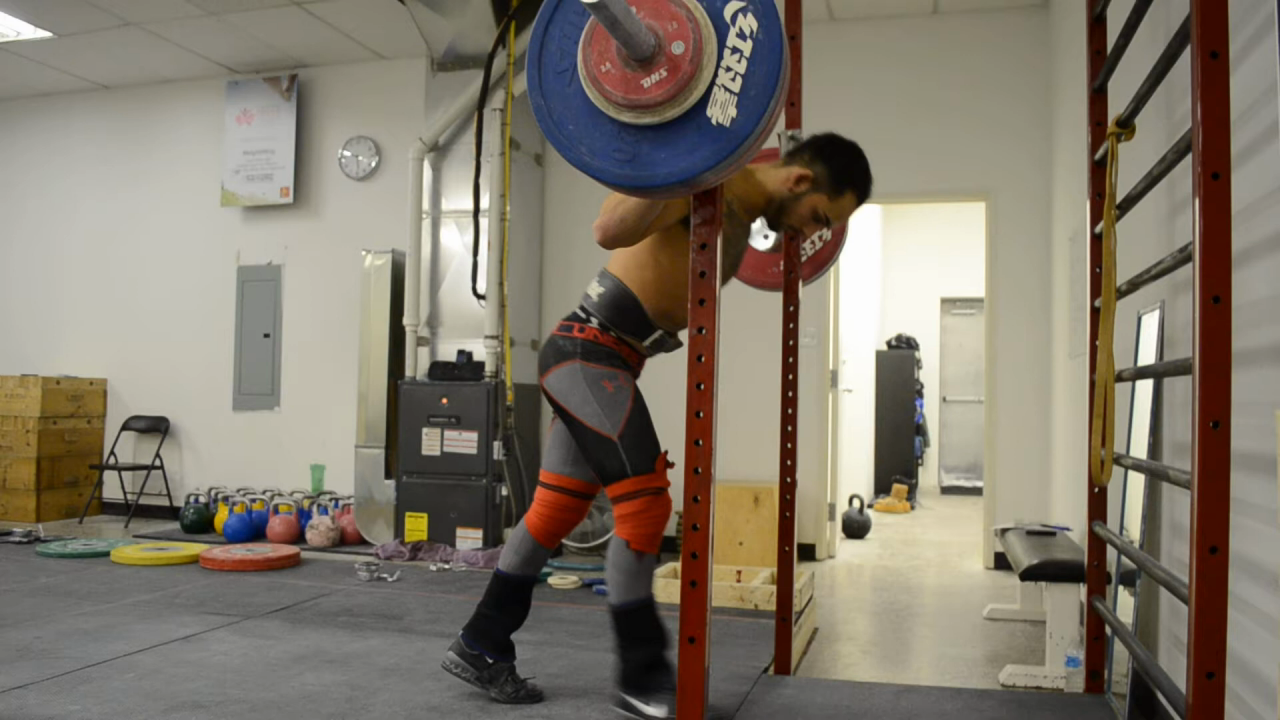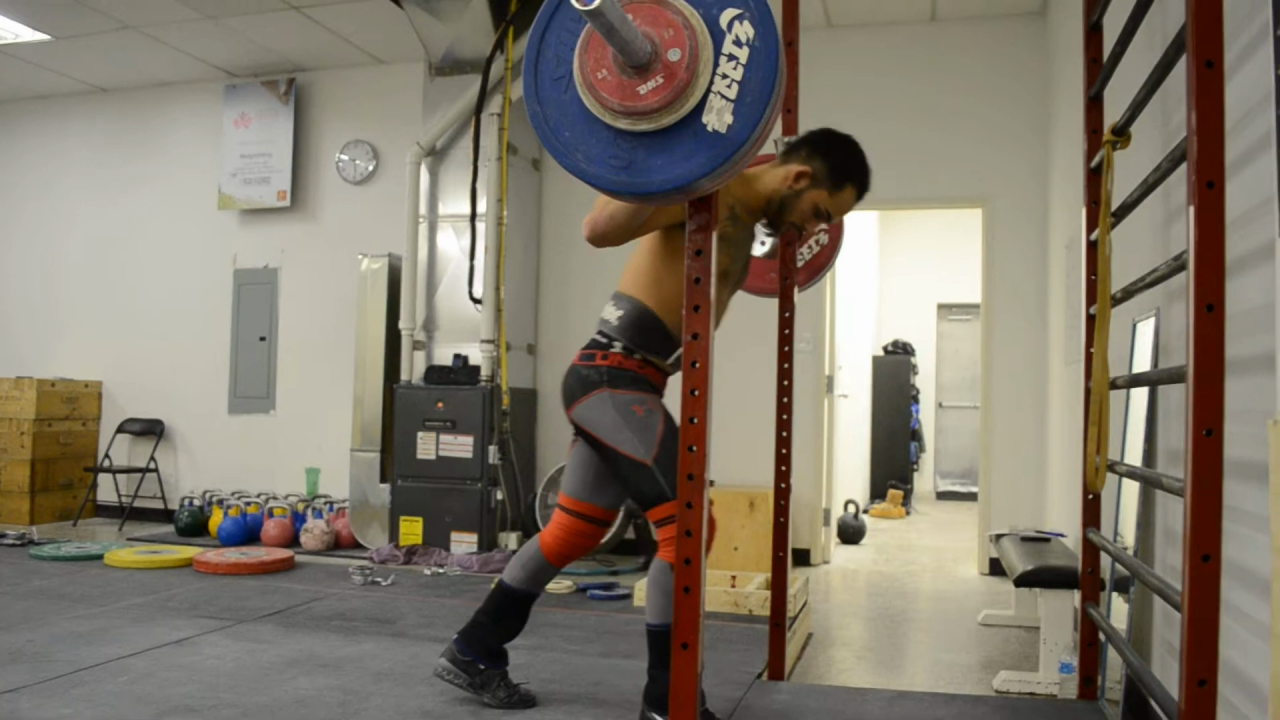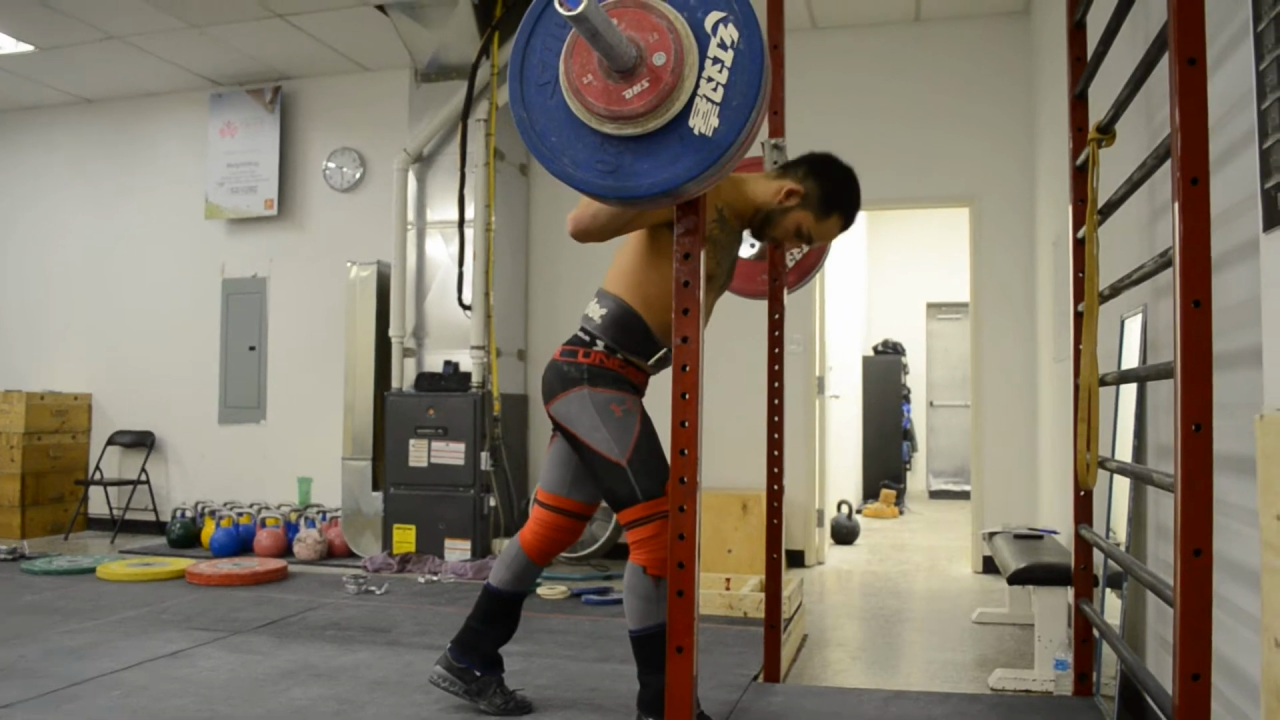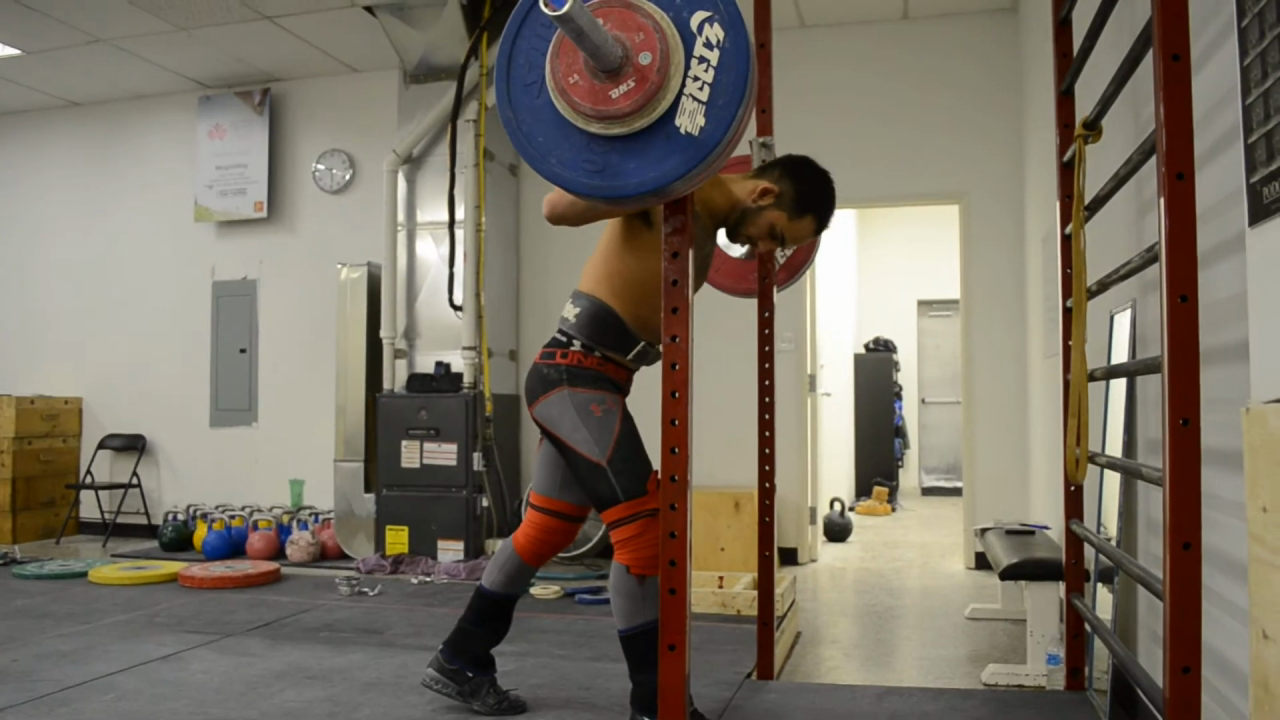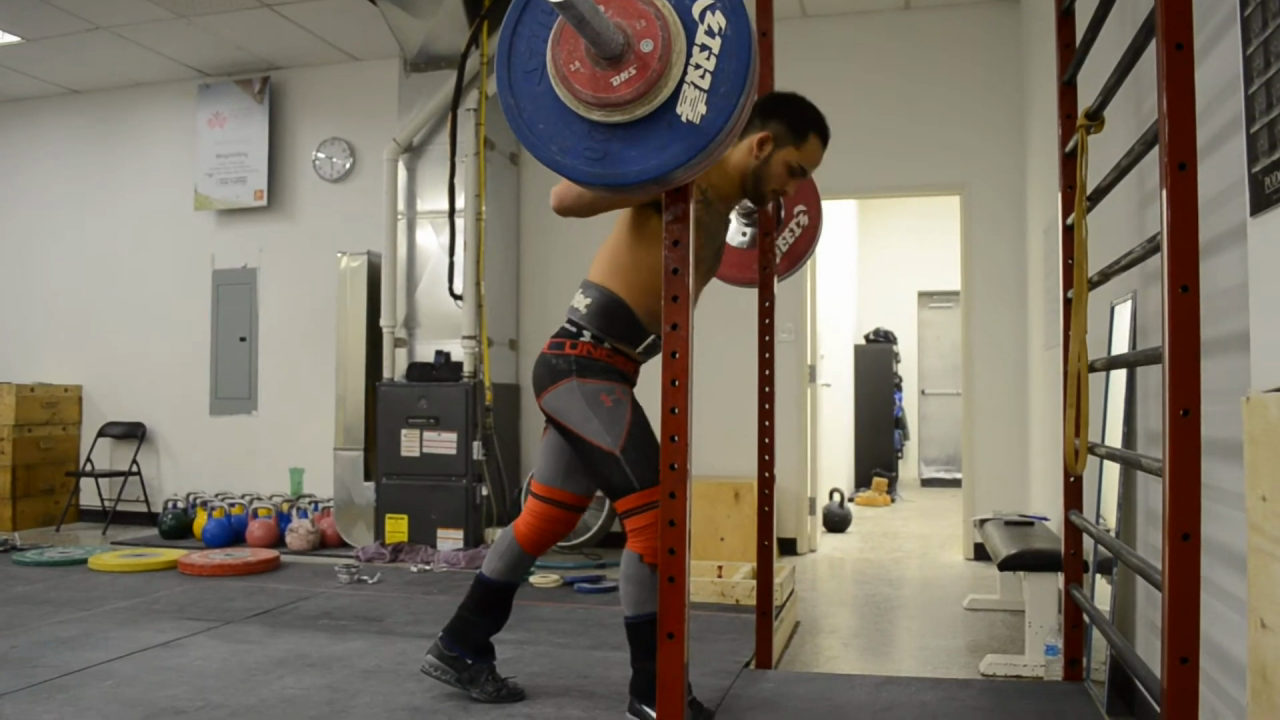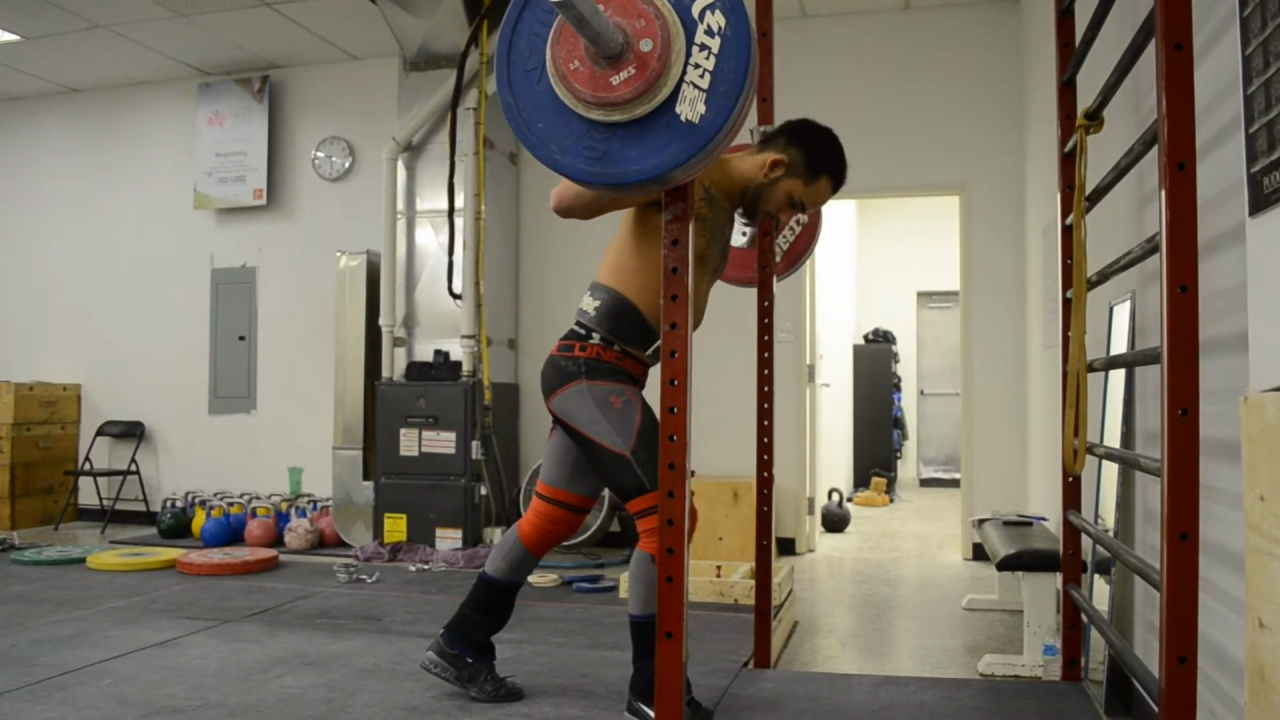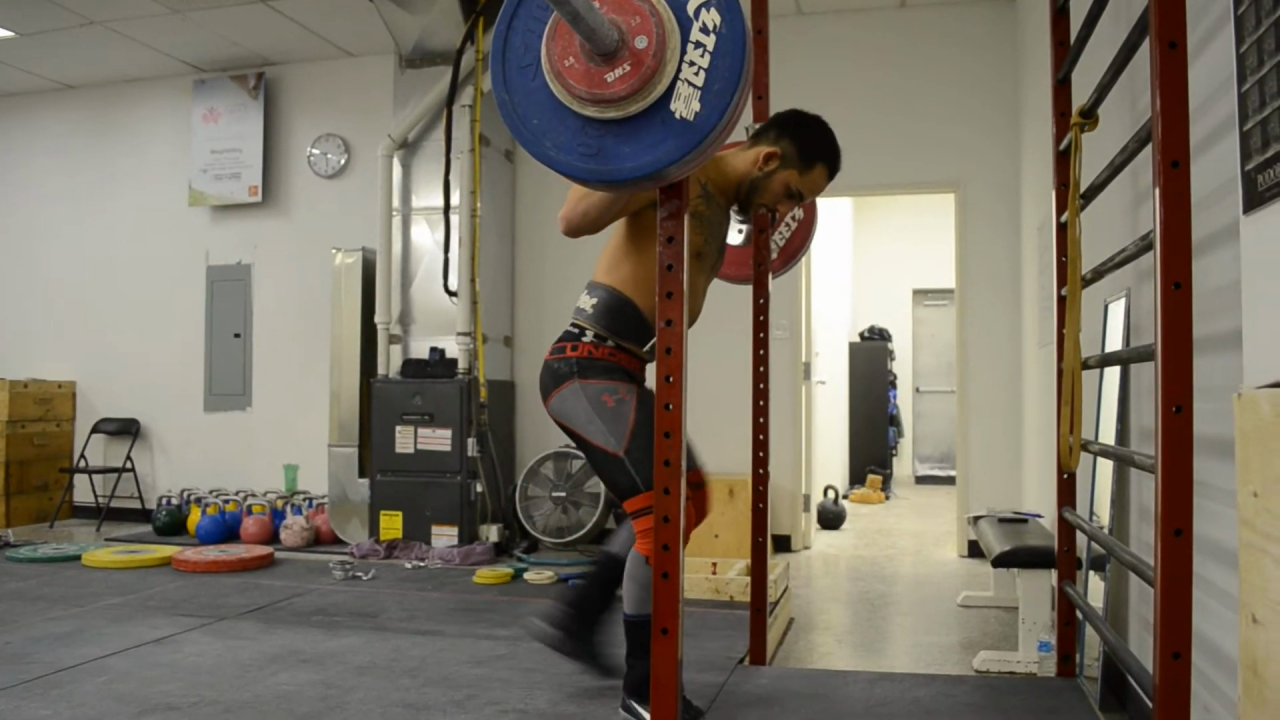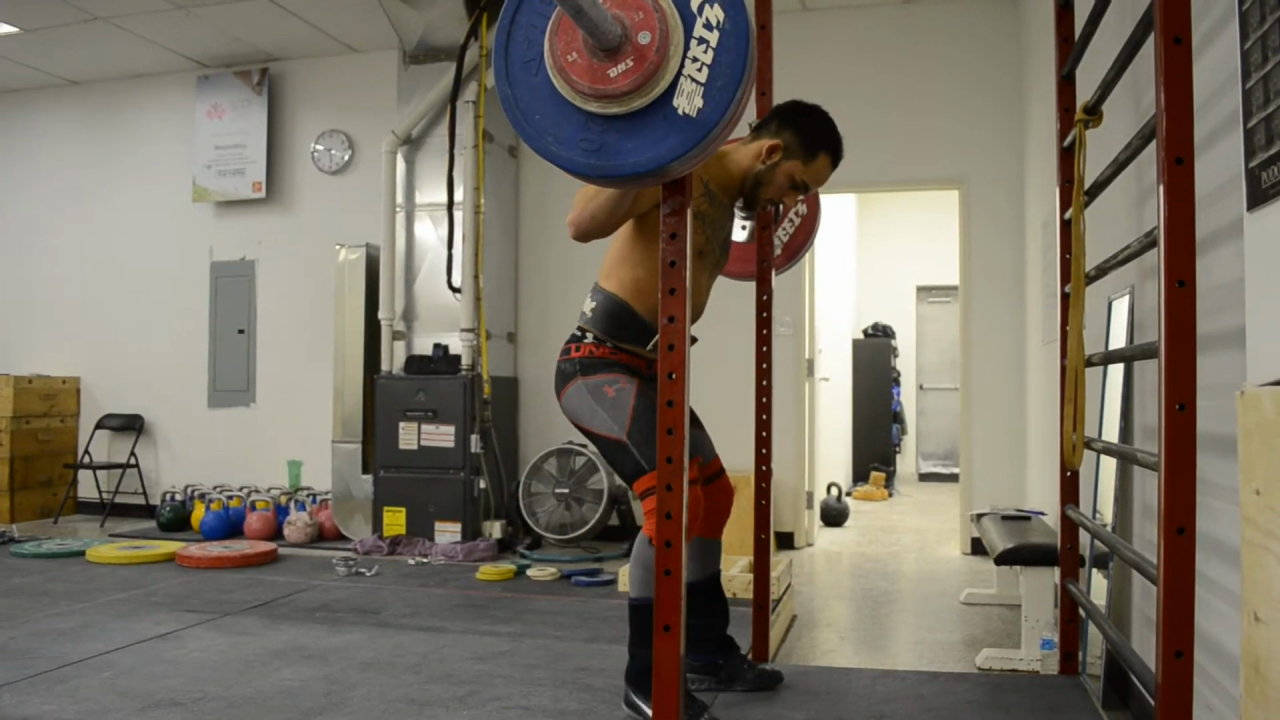
dt=0.4s
person 1, frame 1
left shoulder: (740, 208)
right elbow: (610, 229)
left hip: (598, 359)
right hip: (586, 354)
left knee: (556, 510)
right knee: (644, 505)
left ankle: (480, 648)
person 1, frame 2
left shoulder: (741, 214)
right elbow: (599, 229)
left hip: (621, 381)
right hip: (613, 376)
left knee: (573, 532)
right knee: (684, 527)
left ankle: (472, 654)
person 1, frame 3
left shoulder: (728, 220)
right elbow: (583, 223)
left hip: (599, 378)
right hip: (593, 375)
left knee: (552, 526)
right knee: (658, 530)
left ankle: (468, 661)
person 1, frame 4
left shoulder: (703, 219)
right elbow: (558, 208)
left hip: (589, 378)
right hip: (574, 374)
left knee: (546, 530)
right knee: (641, 527)
left ankle: (459, 662)
person 1, frame 5
left shoulder: (717, 201)
right elbow: (565, 199)
left hip: (591, 368)
right hip: (581, 364)
left knee: (547, 519)
right knee: (654, 514)
left ankle: (459, 650)
person 1, frame 6
left shoulder: (723, 205)
right elbow: (565, 200)
left hip: (601, 371)
right hip: (592, 366)
left knee: (551, 519)
right knee: (664, 515)
left ankle: (460, 647)
person 1, frame 7
left shoulder: (718, 200)
right elbow: (574, 219)
left hip: (616, 370)
right hip: (588, 366)
left knee: (686, 498)
right knee: (661, 514)
left ankle: (575, 617)
person 1, frame 8
left shoulder: (724, 196)
right elbow: (583, 222)
left hip: (639, 367)
right hip: (598, 364)
left knee: (711, 497)
left ankle: (708, 656)
